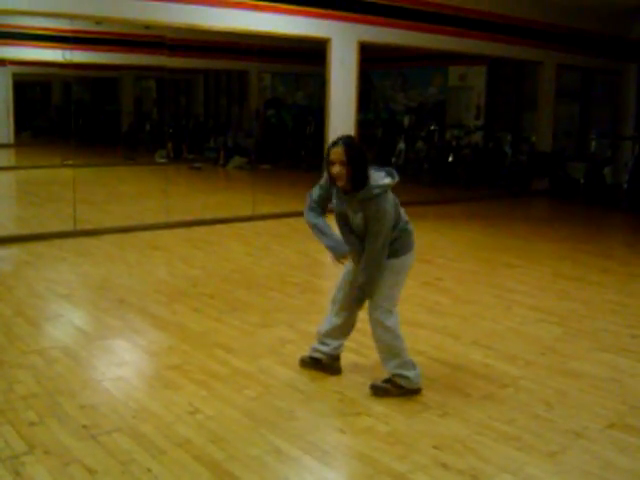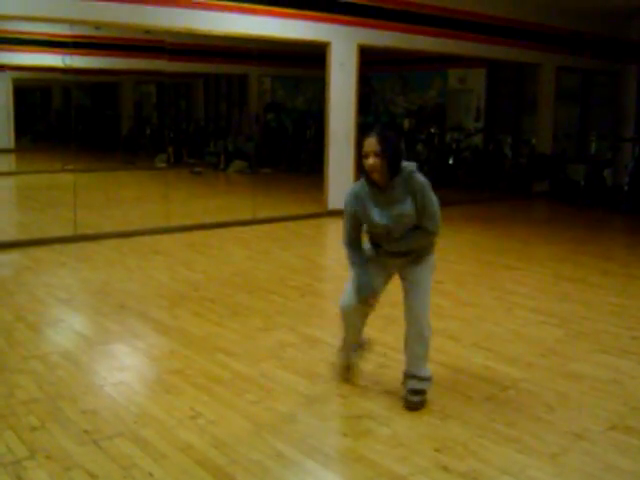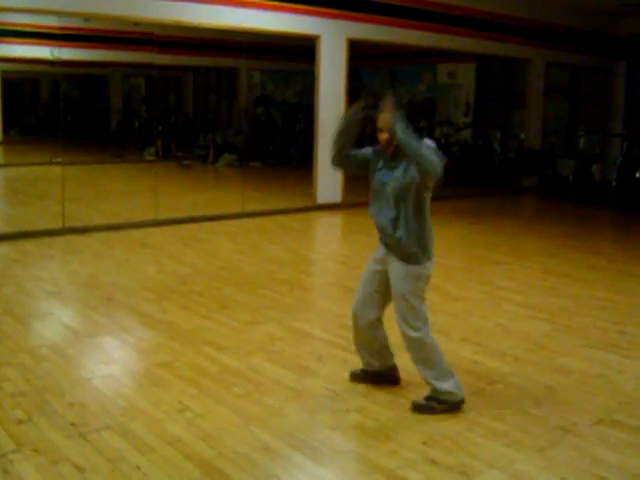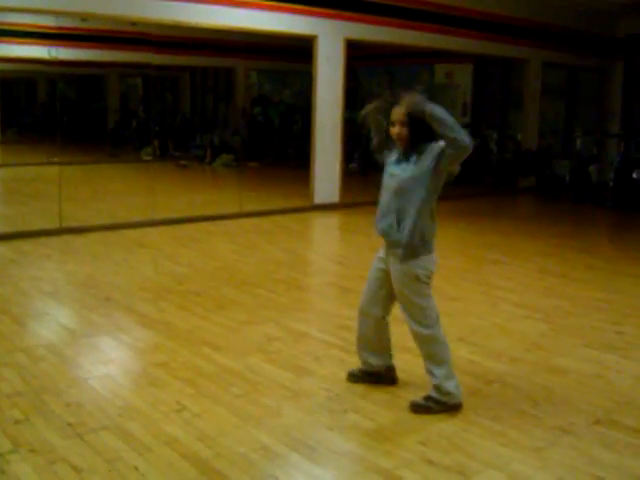
dt=0.4s
person 1, frame 1
left shoulder: (378, 199)
right shoulder: (333, 182)
left elbow: (376, 248)
right elbow: (312, 209)
left wrist: (363, 287)
right wrist: (333, 243)
left hip: (393, 252)
right hip: (362, 251)
left knee: (380, 313)
right knee: (343, 300)
left ankle: (405, 378)
right ankle: (326, 354)
person 1, frame 2
left shoulder: (416, 184)
right shoulder: (357, 194)
left elbow: (430, 231)
right elbow: (351, 242)
left wrist: (395, 248)
right wrist: (362, 280)
left hip: (417, 255)
right hip: (379, 255)
left knee: (417, 317)
right knee: (351, 303)
left ankle: (417, 381)
right ankle: (350, 352)
person 1, frame 3
left shoulder: (419, 157)
right shoulder: (376, 157)
left elbow: (430, 170)
right elbow: (340, 158)
left wrist: (400, 127)
right wrist: (350, 123)
left hip: (411, 257)
right hip: (385, 250)
left knee: (412, 326)
right knee: (363, 314)
left ankle: (447, 393)
right ankle: (380, 367)
person 1, frame 4
left shoulder: (435, 155)
right shoulder: (396, 154)
left elbow: (463, 144)
right elbow: (380, 147)
left wrist: (427, 108)
right wrist: (375, 122)
left hip: (412, 255)
right hip: (389, 249)
left knee: (423, 324)
right knee: (370, 310)
left ankle: (447, 393)
right ankle: (378, 366)
